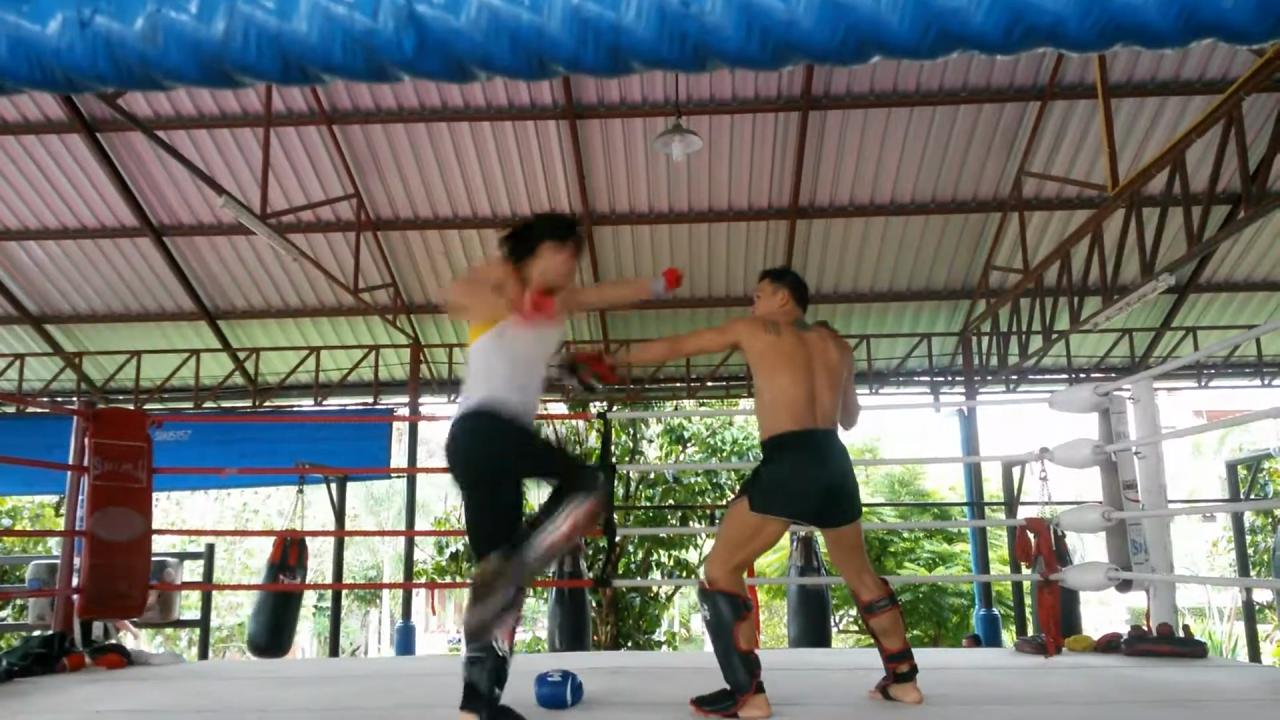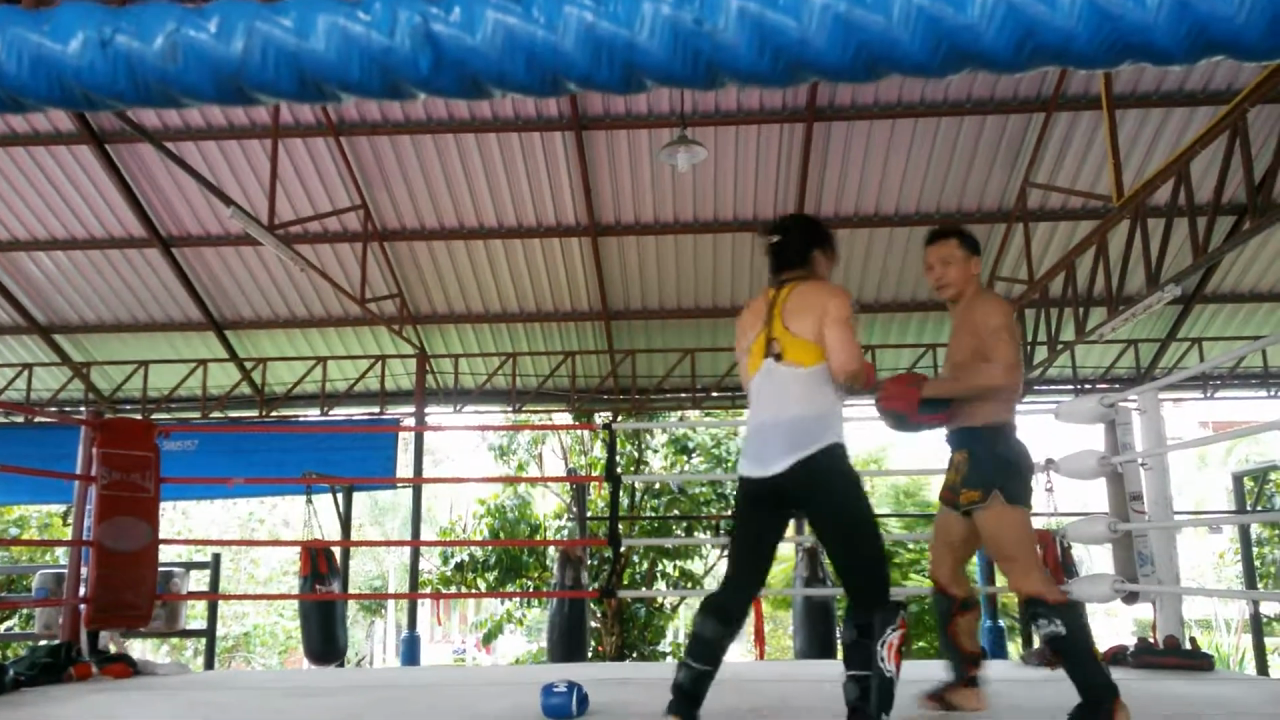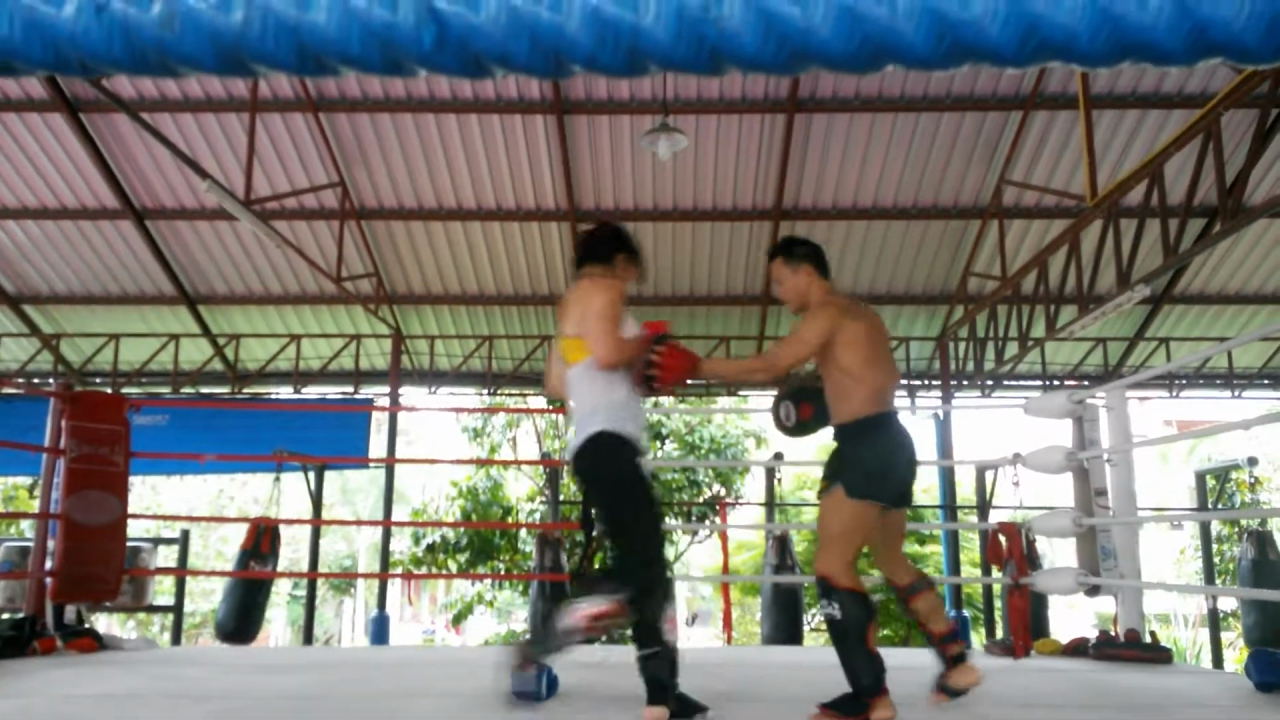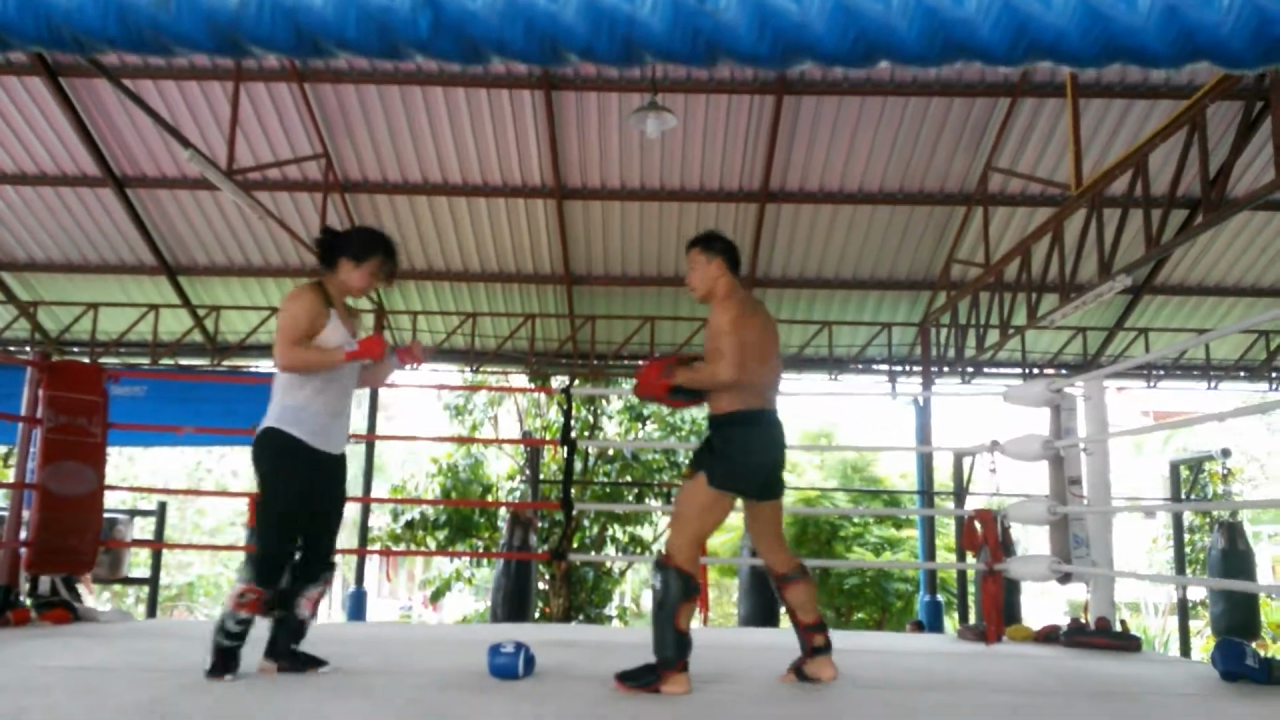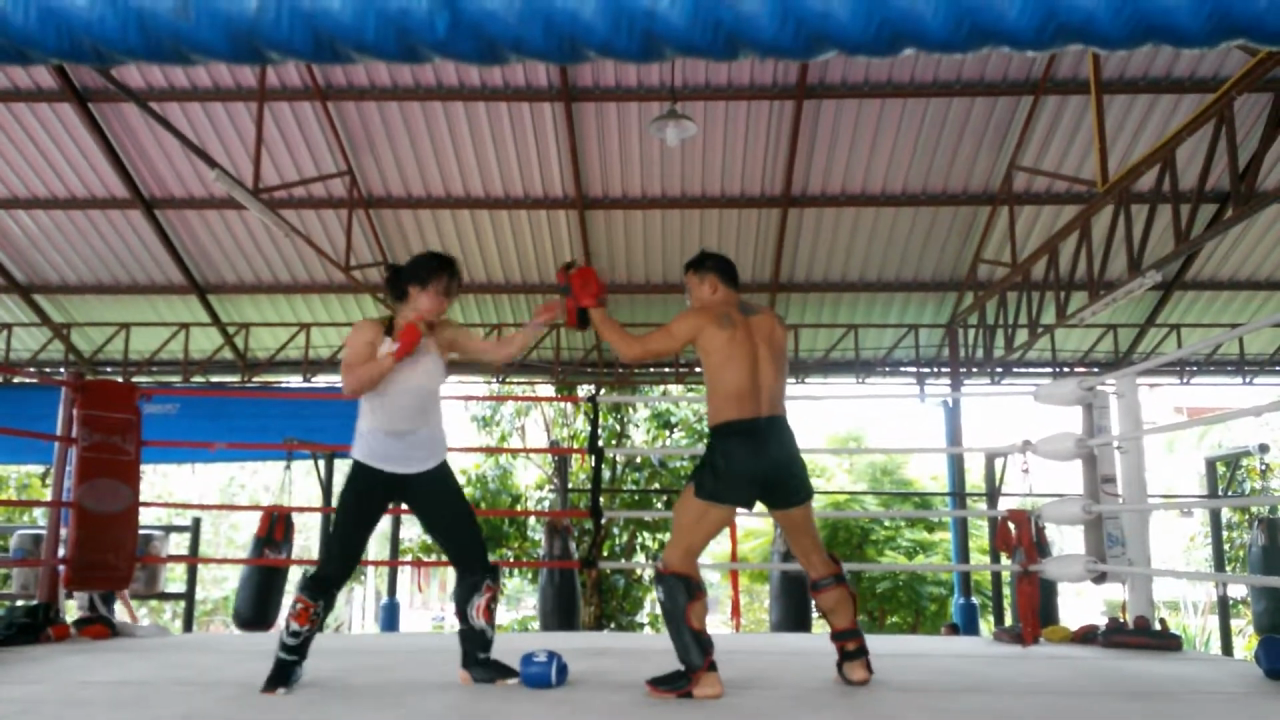
dt=1s
person 1, frame 1
left shoulder: (554, 301)
right shoulder: (497, 275)
left elbow: (612, 294)
right elbow: (457, 296)
left wrist: (659, 285)
right wrist: (517, 305)
left hip: (509, 437)
right hip: (483, 427)
left knee: (497, 567)
right knee: (585, 484)
right ankle: (507, 573)
person 1, frame 2
left shoulder: (750, 314)
right shoulder: (827, 296)
right elbow: (845, 363)
right wrist: (865, 376)
left hip: (757, 468)
right hip: (816, 461)
left knee: (736, 588)
right knee: (871, 591)
person 1, frame 3
left shoulder: (573, 304)
right shoulder: (602, 288)
left elbow: (556, 385)
right elbow: (607, 353)
right wrist: (645, 341)
left hip: (598, 447)
right hip: (607, 445)
left knee: (643, 570)
right knee: (640, 571)
right ankle: (535, 654)
person 1, frame 4
left shoulder: (350, 316)
right shoulder: (307, 299)
left elbow: (357, 378)
right elbow: (286, 356)
left wrist: (397, 360)
right wrist: (353, 351)
left hip: (328, 450)
right hip: (285, 440)
left knee: (320, 555)
right knee: (275, 548)
left ankle: (283, 648)
right ankle: (226, 650)
person 1, frame 5
left shoulder: (441, 337)
right shoulder: (369, 331)
left elbow: (499, 352)
right elbow: (350, 384)
left wrist: (538, 323)
right wrist: (398, 350)
left hip: (426, 470)
right hip: (372, 467)
left knee: (474, 561)
right knee: (334, 564)
left ankle: (477, 660)
right ankle: (287, 662)
person 2, frame 1
left shoulder: (752, 329)
right shoulder: (834, 345)
left elbow: (673, 347)
left wrist: (614, 358)
left hip: (789, 462)
right hip: (834, 461)
left knee: (720, 569)
right knee: (860, 573)
right ankle: (903, 677)
person 2, frame 2
left shoulder: (990, 309)
right shoulder: (967, 321)
left elbow: (1002, 372)
left wrist: (923, 389)
right wrist: (928, 402)
left hip: (990, 456)
right hip: (971, 459)
left knee: (1028, 579)
right knee: (946, 570)
person 2, frame 3
left shoulder: (826, 316)
right shoulder: (862, 315)
left elbow: (768, 367)
left wrist: (694, 366)
right wrist: (821, 402)
left hip: (865, 448)
right hip: (888, 444)
left knee: (834, 569)
right knee: (893, 562)
right ankle: (956, 662)
person 2, frame 4
left shoulder: (726, 308)
right shoulder: (757, 313)
left elbow: (726, 371)
left wrist: (678, 377)
right wrist: (697, 382)
left hip: (734, 437)
right hip: (764, 435)
left knee: (680, 546)
right knee: (773, 550)
left ankle: (671, 668)
right ankle: (817, 654)
person 2, frame 5
left shoulder: (703, 319)
right shoulder: (773, 323)
left elbow: (631, 350)
left wrist: (593, 307)
left hip: (733, 449)
right hip: (778, 444)
left knee: (677, 558)
right knee: (814, 554)
left ankle: (701, 672)
right ankle: (854, 658)
